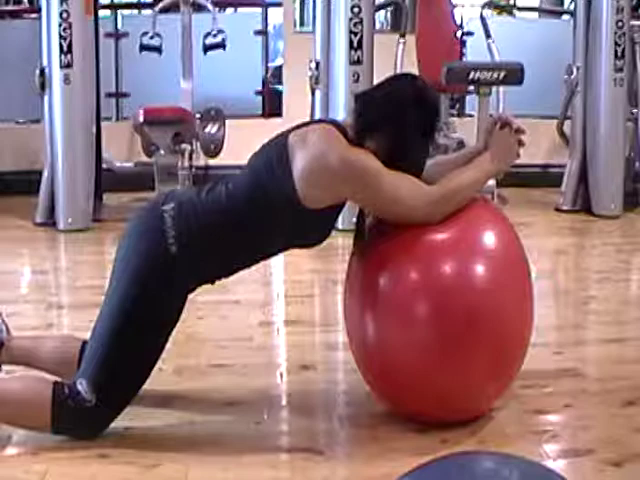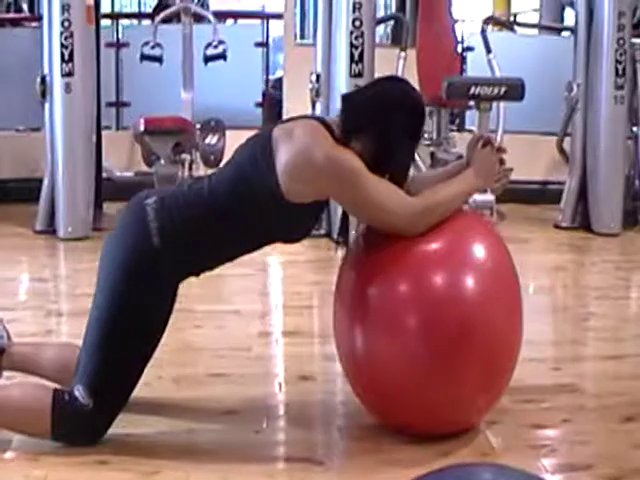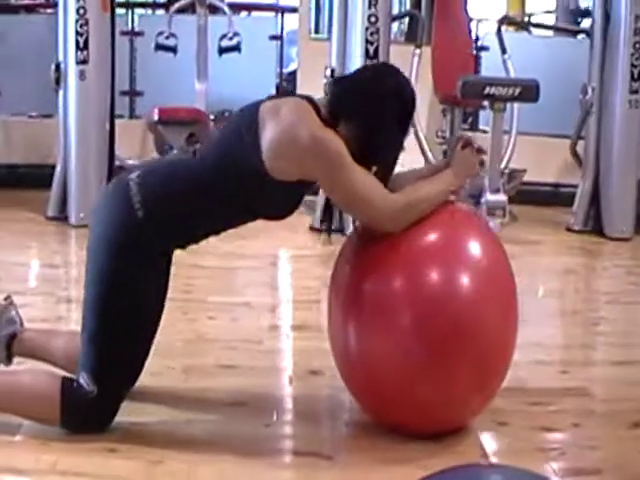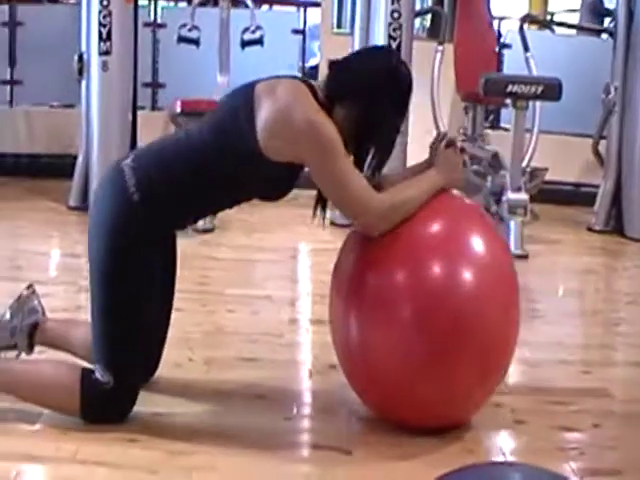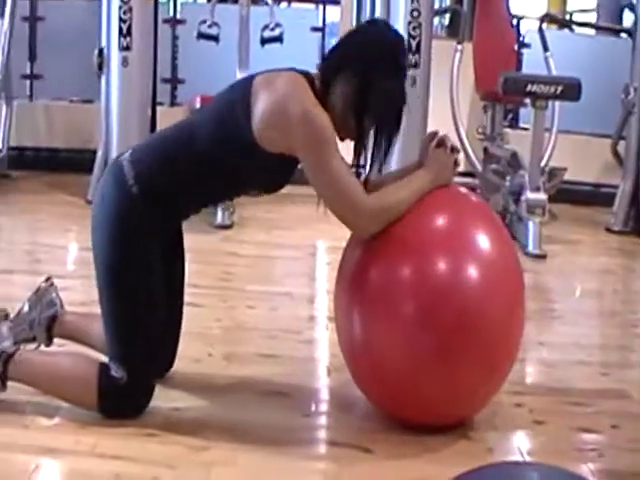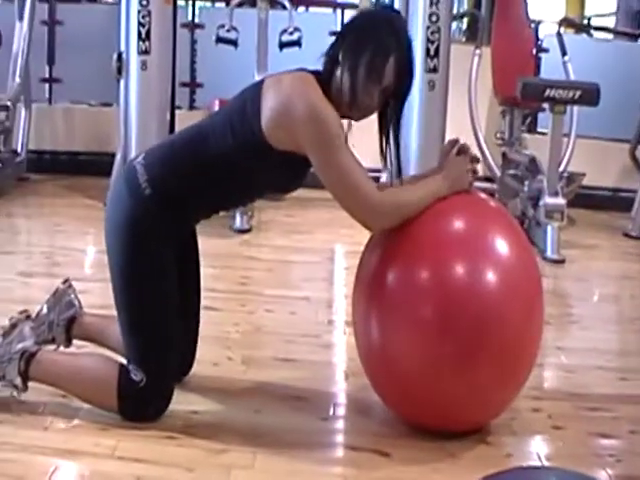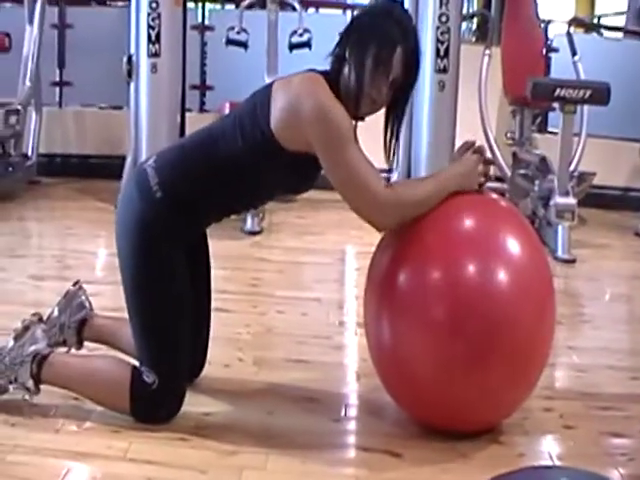
dt=0.3s
person 1, frame 1
left shoulder: (332, 139)
right shoulder: (340, 162)
left elbow: (412, 180)
right elbow: (430, 204)
left wrist: (478, 150)
right wrist: (492, 161)
left hip: (168, 232)
right hip: (165, 254)
left knee: (107, 362)
right knee: (85, 410)
person 1, frame 2
left shoulder: (318, 135)
right shoulder: (324, 159)
left elbow: (392, 191)
right elbow: (410, 217)
left wrist: (462, 166)
right wrist: (475, 178)
left hip: (156, 233)
right hip: (149, 250)
left knee: (106, 370)
right knee: (84, 419)
person 1, frame 3
left shoulder: (306, 118)
right shoulder: (310, 137)
left elbow: (374, 189)
right elbow: (388, 215)
left wrist: (440, 168)
right wrist: (454, 177)
left hip: (143, 216)
right hip: (133, 227)
left knee: (116, 368)
right knee: (93, 407)
person 1, frame 4
left shoulder: (303, 100)
right shoulder: (304, 119)
left elbow: (358, 189)
right elbow: (373, 216)
left wrist: (425, 168)
right wrist: (439, 176)
left hip: (145, 207)
right hip: (131, 213)
left knee: (138, 365)
right knee: (110, 399)
person 1, frame 5
left shoulder: (302, 95)
right shoulder: (299, 108)
left elbow: (350, 193)
right elbow: (361, 217)
left wrist: (416, 168)
right wrist: (428, 177)
left hip: (153, 205)
right hip: (130, 205)
left knee: (156, 358)
right knee: (127, 393)
left ankle: (49, 316)
person 1, frame 6
left shoulder: (314, 99)
right shoulder: (307, 104)
left elbow: (363, 194)
right elbow: (373, 213)
left wrist: (435, 173)
right wrist: (446, 182)
left hip: (168, 211)
right hip: (144, 209)
left knee: (175, 363)
right knee: (146, 397)
left ankle: (69, 320)
person 1, frame 7
left shoulder: (327, 103)
right shoulder: (316, 105)
left elbow: (374, 193)
right elbow: (381, 211)
left wrist: (449, 174)
right wrist: (456, 178)
left hip: (177, 212)
right hip: (154, 211)
left knee: (187, 363)
right knee: (159, 398)
left ankle: (77, 320)
